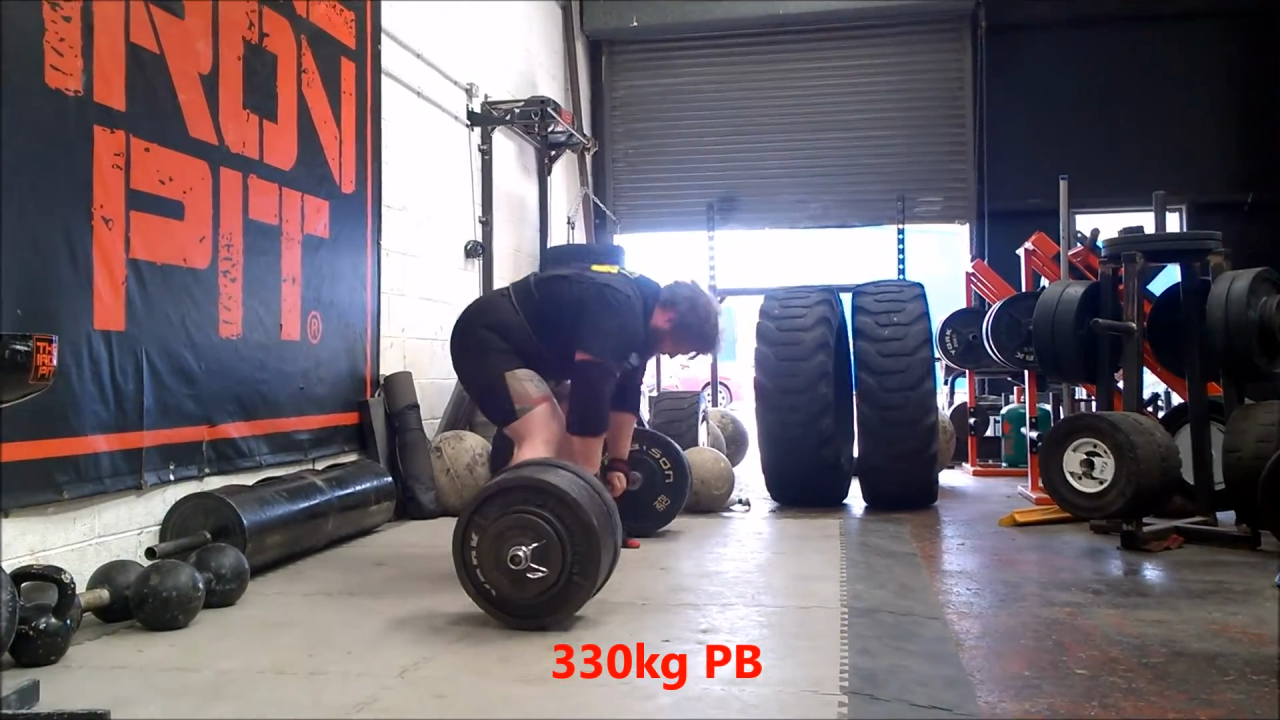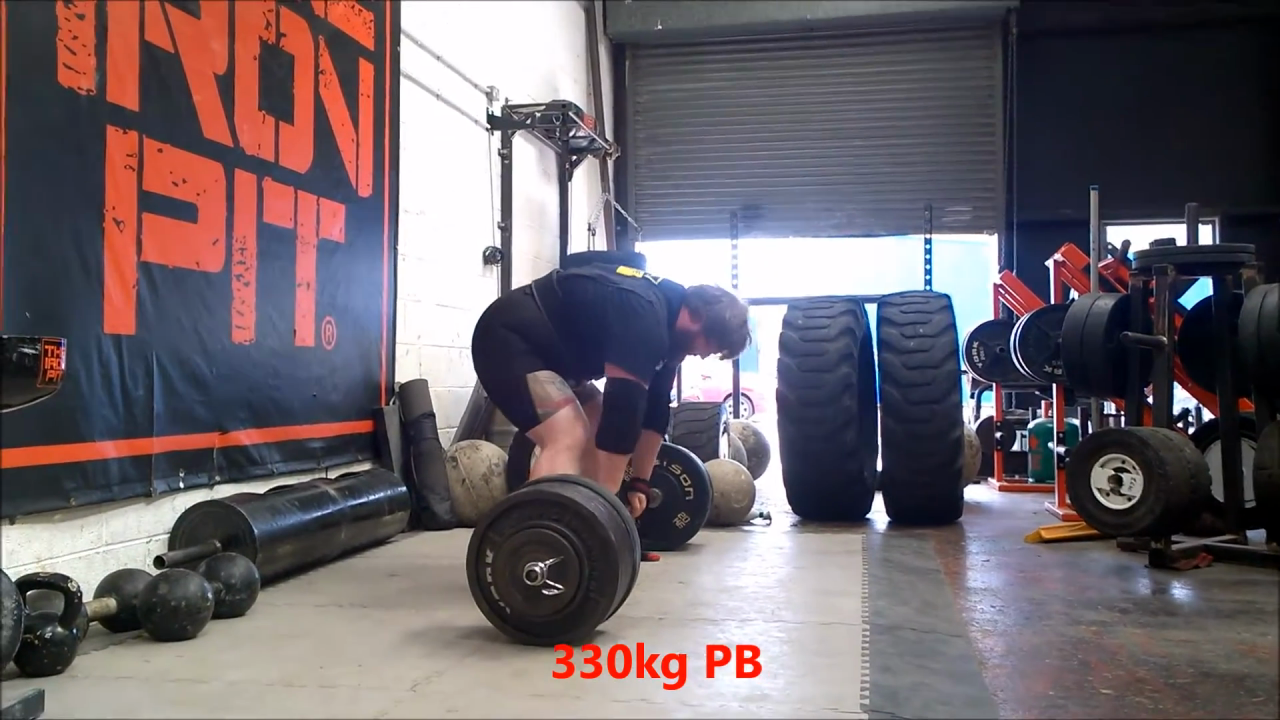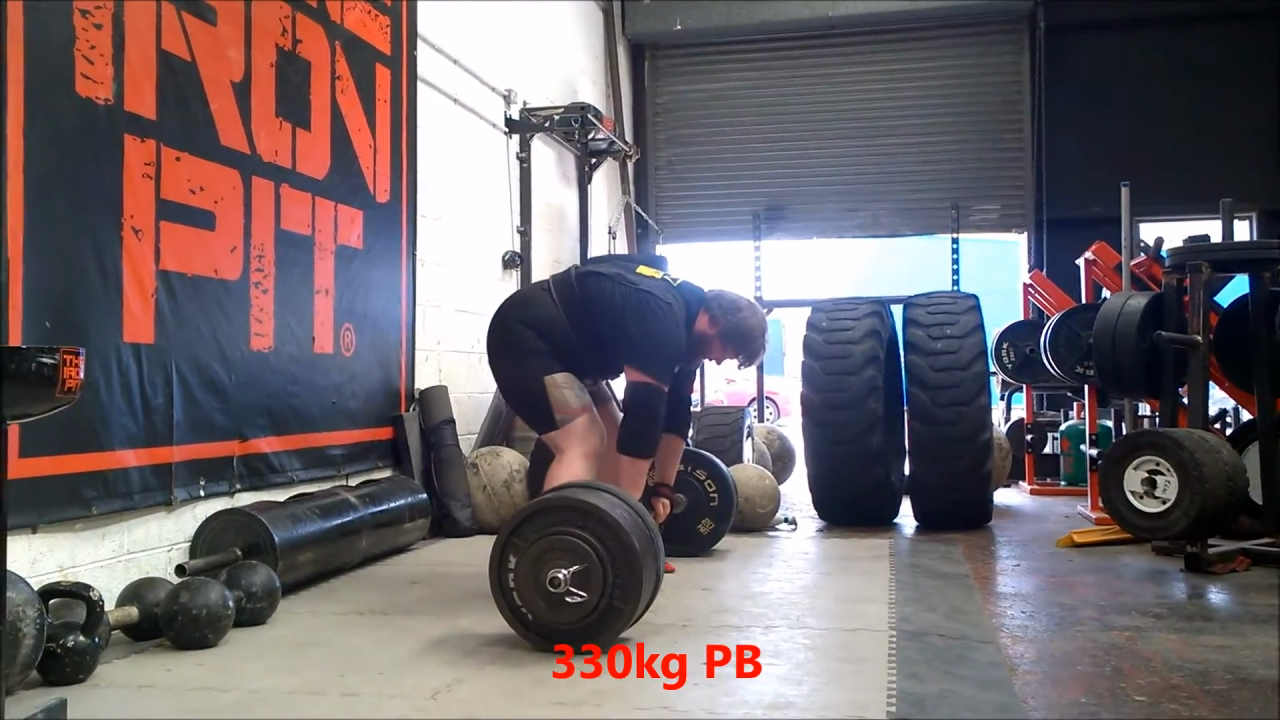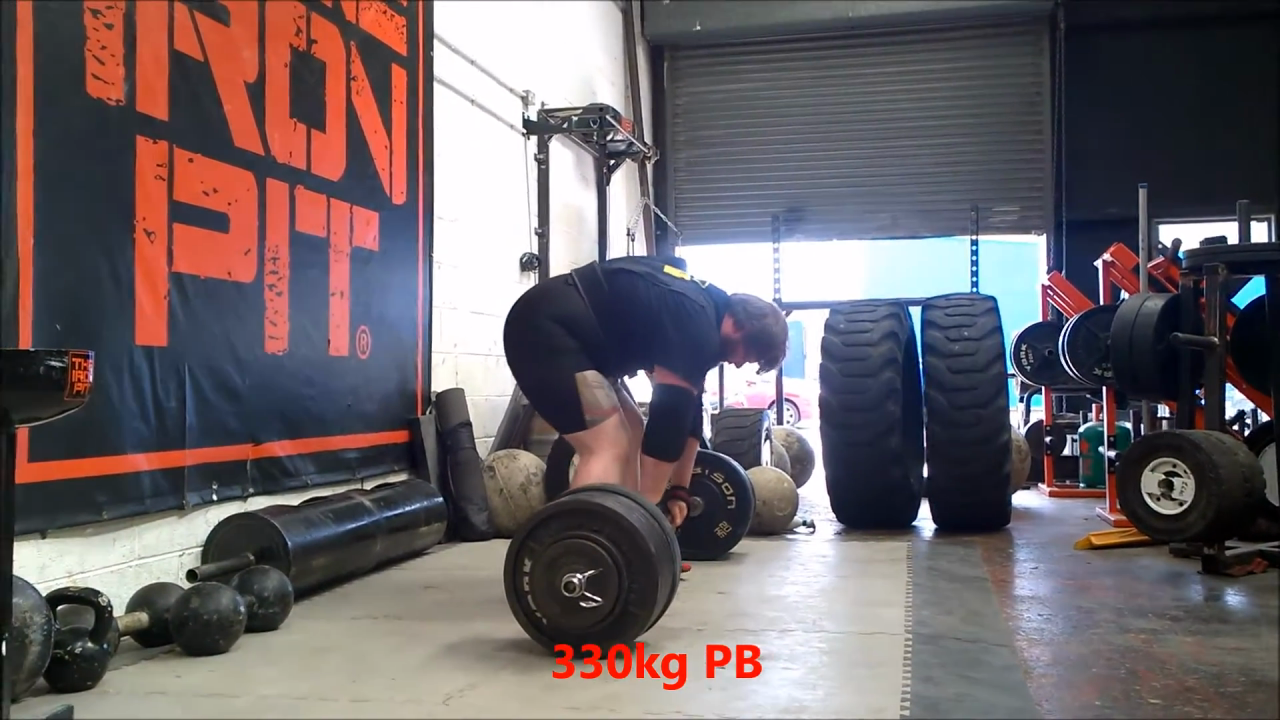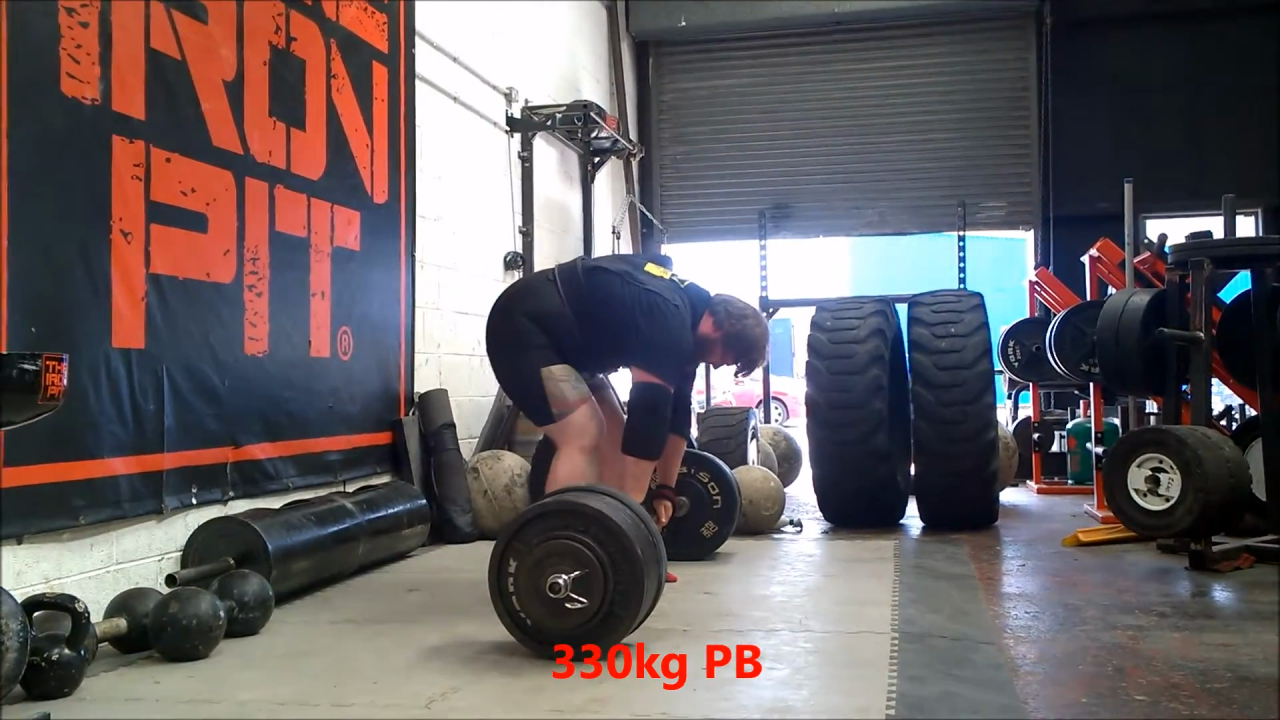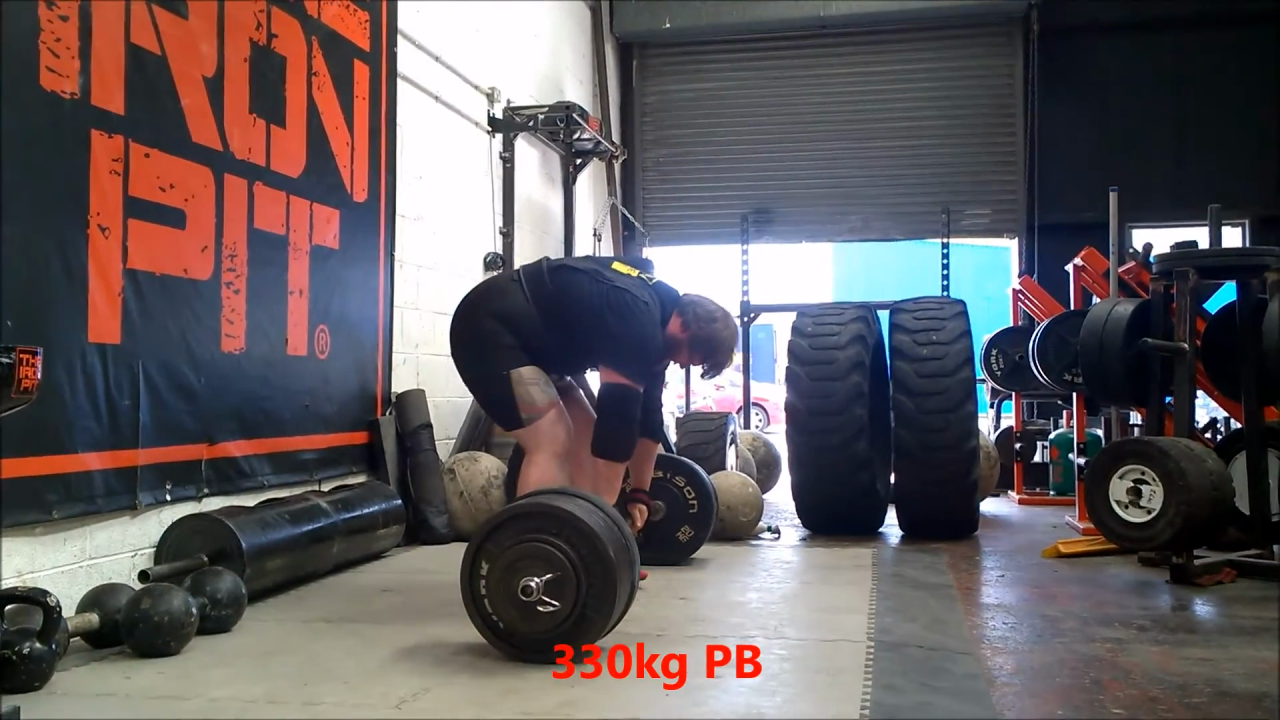
dt=0.3s
person 1, frame 1
left shoulder: (639, 316)
right shoulder: (620, 309)
left elbow: (626, 392)
right elbow: (591, 392)
left wrist: (618, 463)
left hip: (525, 348)
right hip: (488, 339)
left knee: (576, 439)
right knee: (543, 437)
person 1, frame 2
left shoulder: (670, 324)
right shoulder: (645, 323)
left elbow: (656, 408)
right elbow: (623, 411)
left wrist: (639, 485)
right hip: (509, 340)
left knee: (600, 440)
right knee: (567, 441)
person 1, frame 3
left shoulder: (685, 323)
right shoulder: (662, 320)
left elbow: (676, 410)
right elbow: (643, 412)
left wrist: (664, 488)
left hip: (561, 347)
right hip: (525, 336)
left knee: (612, 443)
right knee: (582, 445)
person 1, frame 4
left shoulder: (702, 316)
right shoulder: (692, 321)
left elbow: (686, 410)
right elbow: (670, 413)
left wrist: (678, 491)
left hip: (573, 334)
right hip: (544, 329)
left knee: (632, 438)
right knee: (609, 445)
person 1, frame 5
left shoulder: (687, 315)
right shoulder: (668, 321)
left elbow: (676, 409)
right elbow: (648, 413)
left wrist: (666, 490)
left hip: (559, 335)
right hip: (524, 326)
left knee: (612, 435)
right knee: (584, 437)
person 1, frame 6
left shoulder: (656, 322)
right shoulder: (638, 325)
left elbow: (647, 414)
right elbow: (619, 417)
left wrist: (638, 496)
right hip: (490, 330)
left knee: (584, 442)
right knee: (552, 445)
